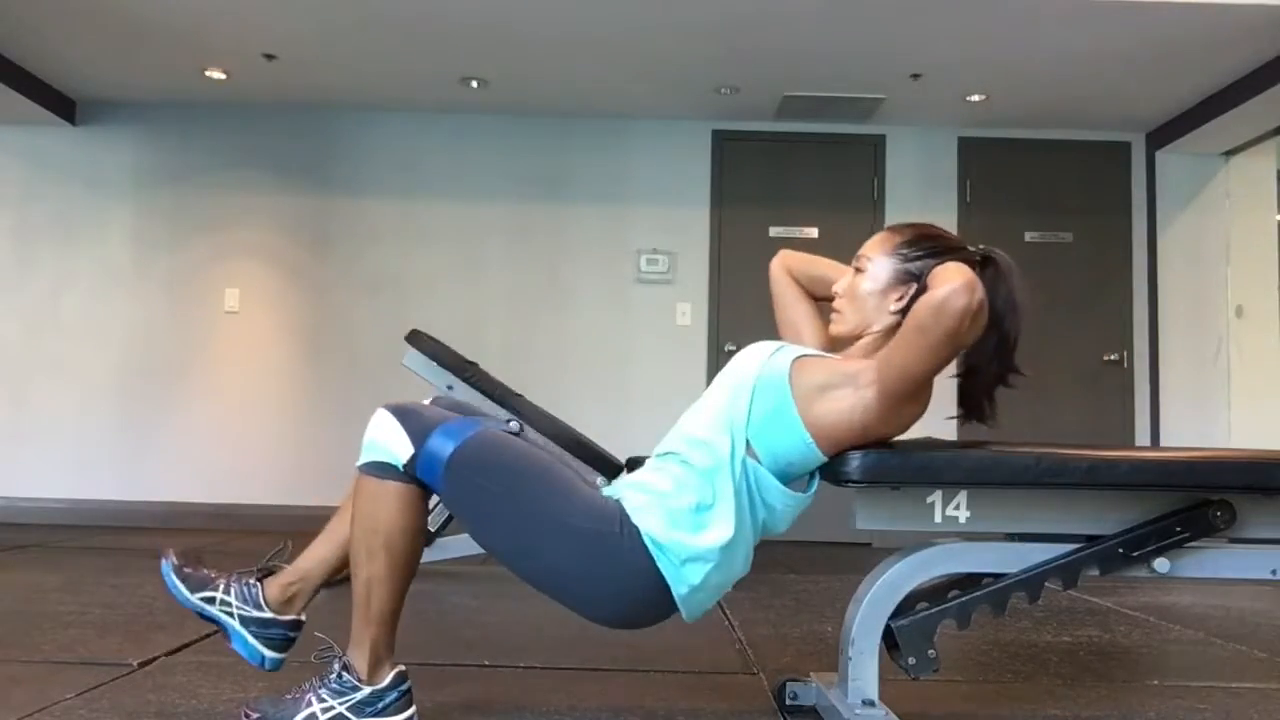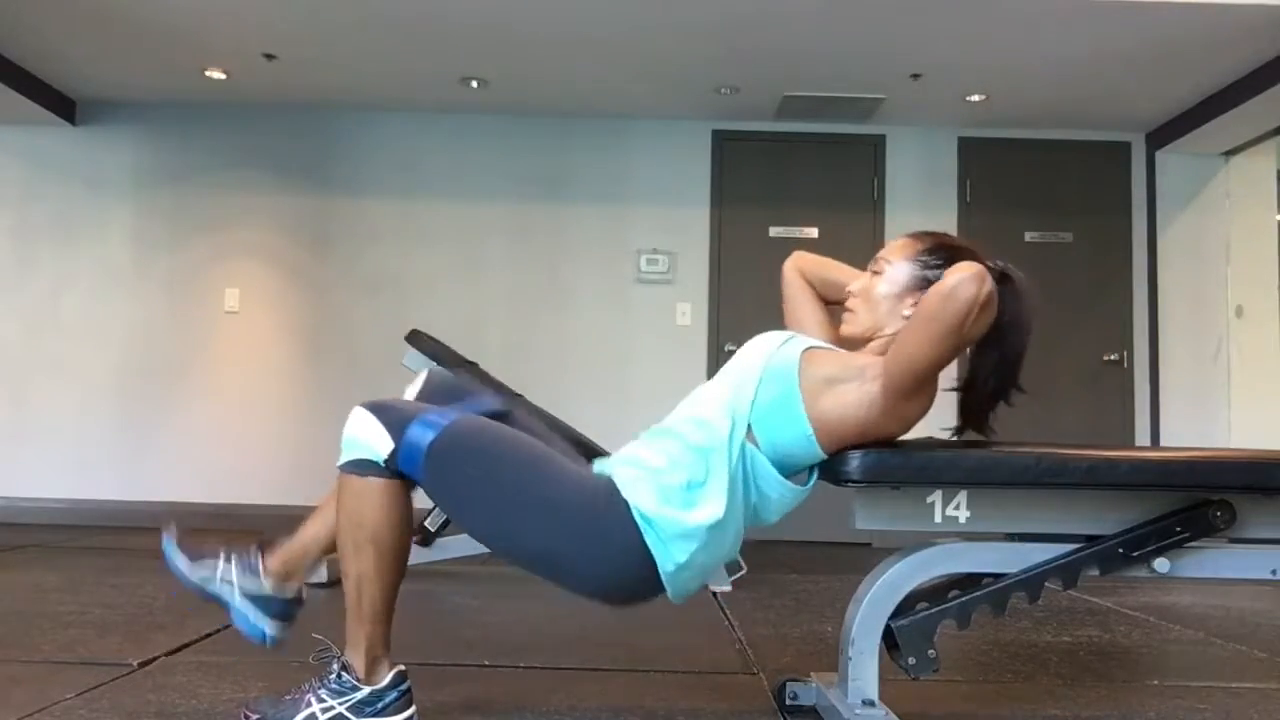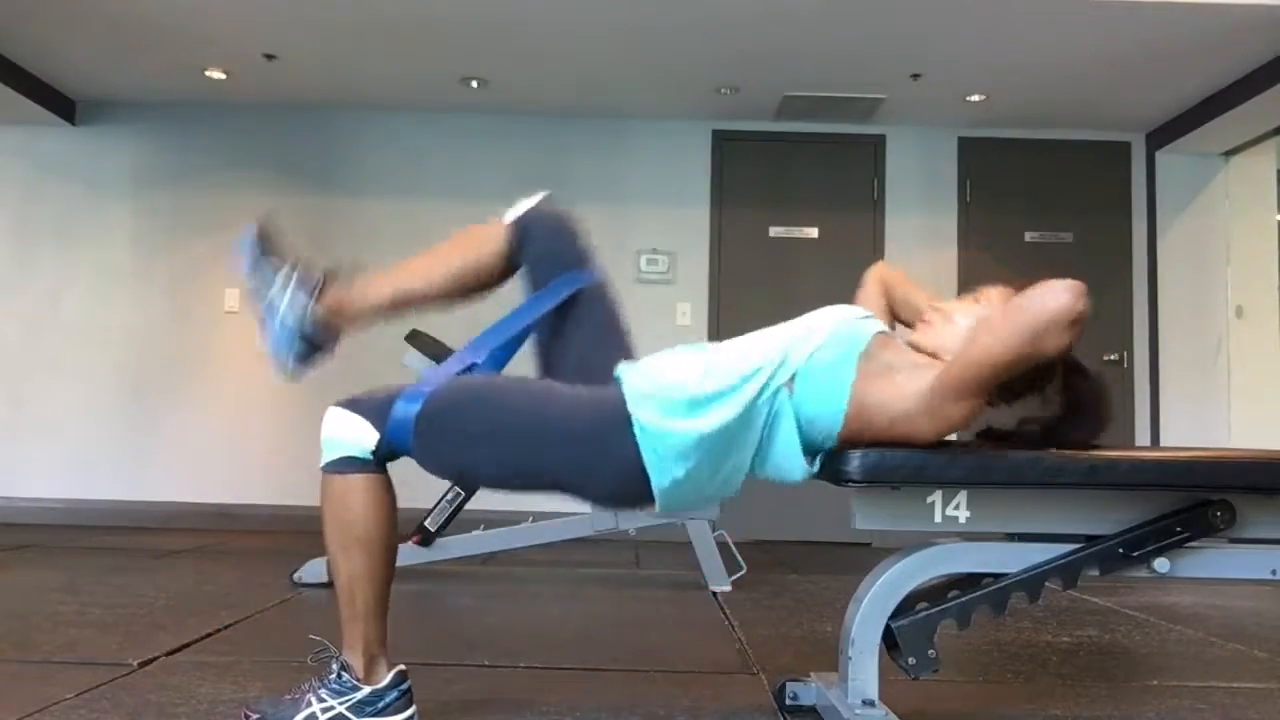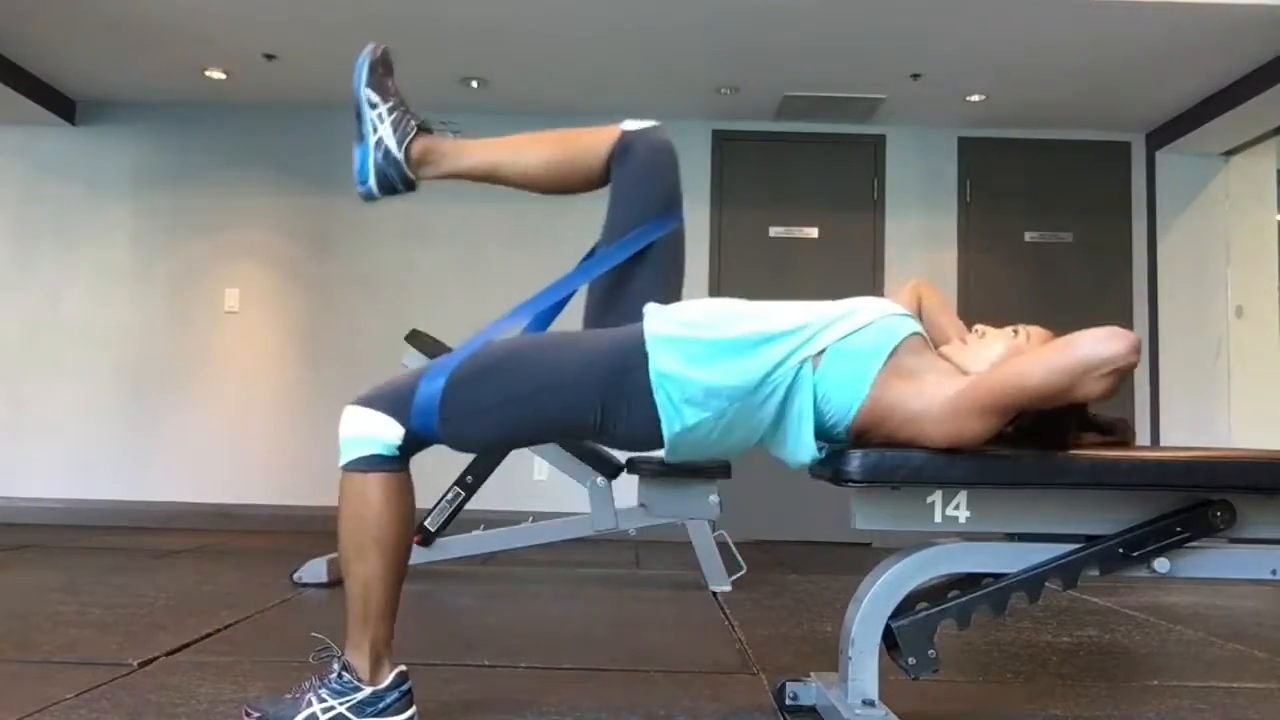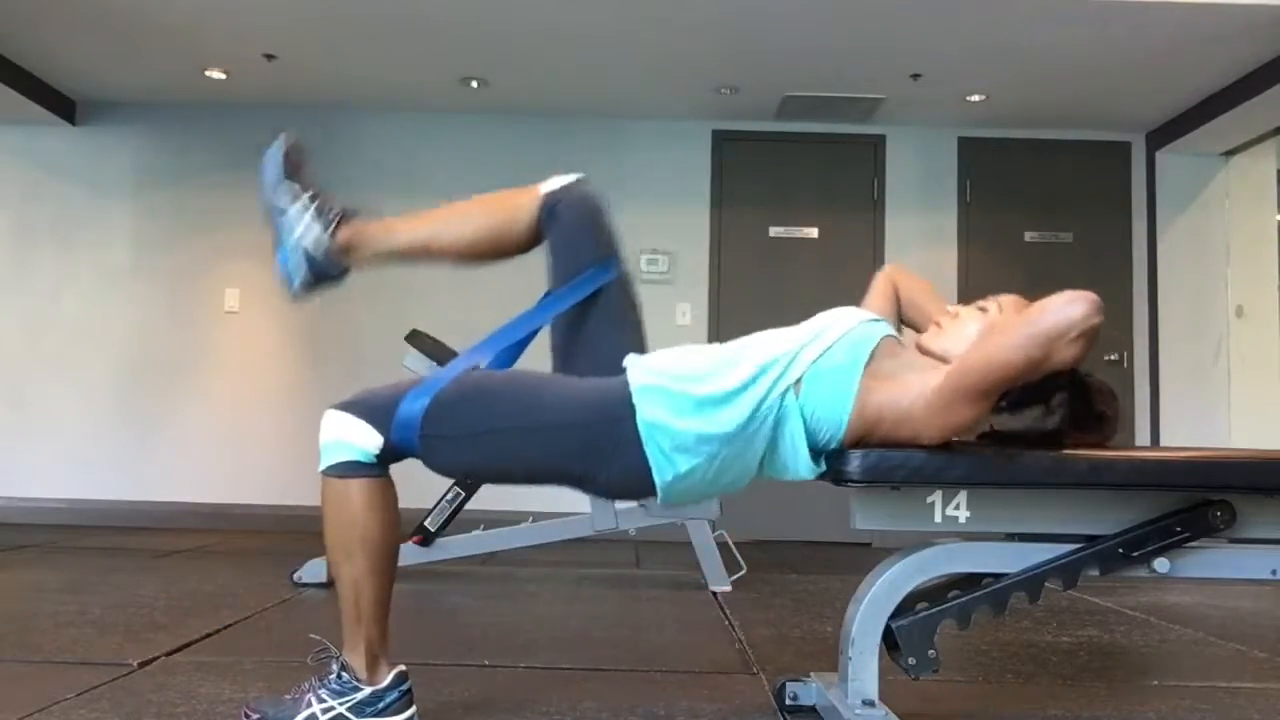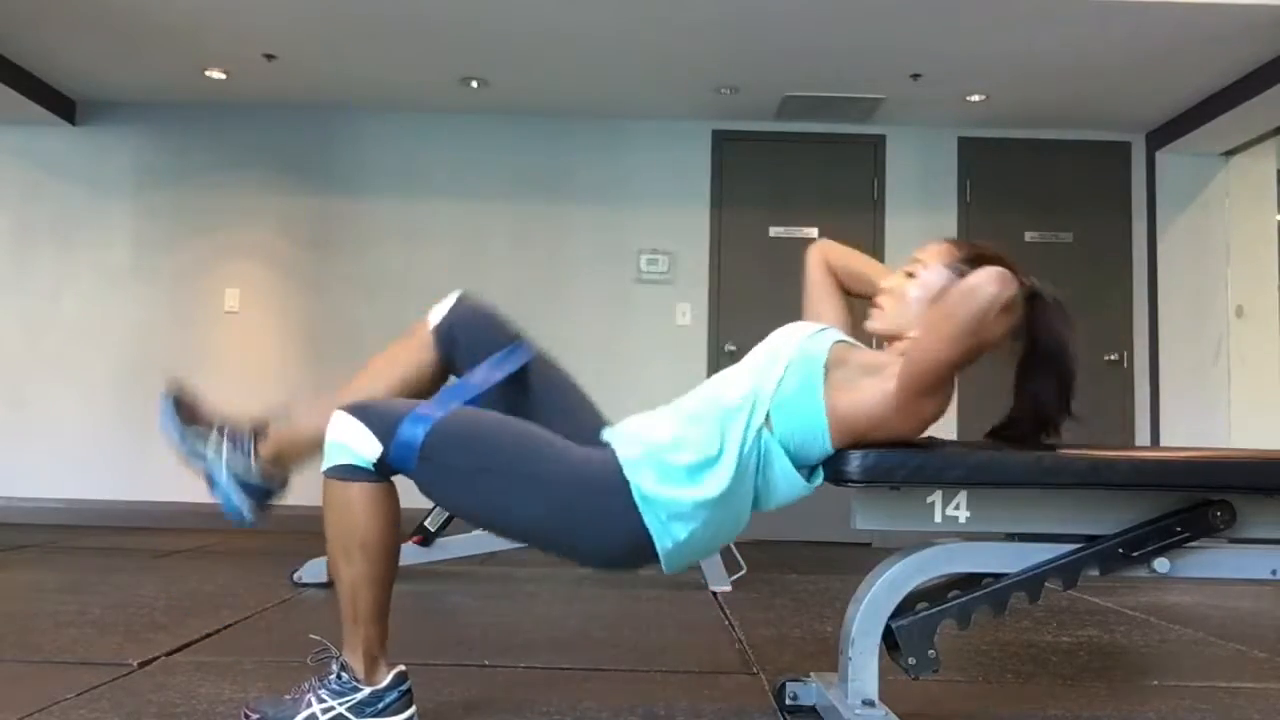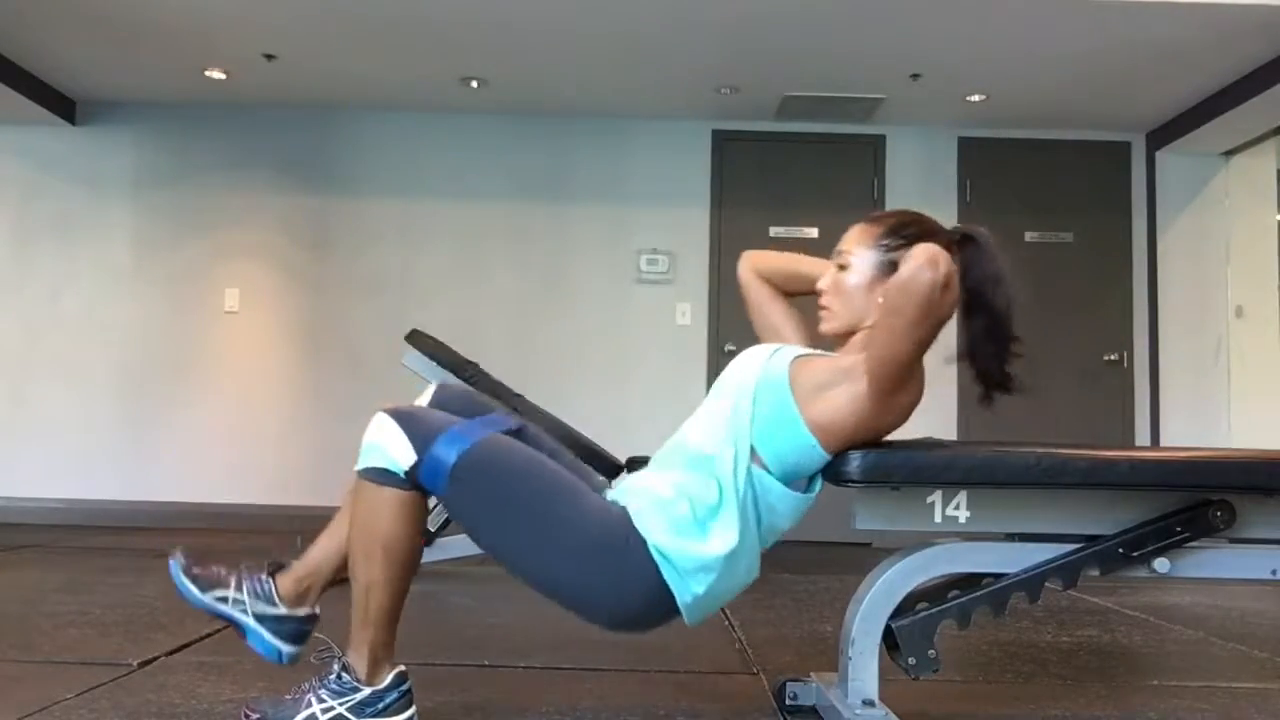
dt=0.3s
person 1, frame 1
left shoulder: (877, 392)
right shoulder: (830, 365)
left elbow: (962, 296)
right elbow: (786, 264)
left wrist: (933, 273)
right wrist: (869, 277)
left hip: (637, 561)
right hip: (625, 523)
left knee: (402, 433)
right knee: (434, 428)
right ankle: (273, 605)
person 1, frame 2
left shoulder: (885, 390)
right shoulder: (838, 361)
left elbow: (972, 288)
right elbow: (799, 265)
left wrist: (931, 279)
right wrist: (877, 287)
left hip: (628, 533)
right hip: (622, 498)
left knee: (381, 429)
right knee: (439, 394)
right ankle: (274, 578)
person 1, frame 3
left shoulder: (933, 394)
right shoulder: (906, 360)
left elbow: (1061, 302)
right elbow: (881, 278)
left wrist: (986, 321)
right wrist: (932, 320)
left hip: (629, 437)
right hip: (634, 401)
left knee: (357, 427)
right knee: (539, 225)
right ankle: (324, 312)
person 1, frame 4
left shoulder: (960, 407)
right shoulder: (935, 365)
left elbow: (1113, 345)
right elbow: (917, 289)
left wrist: (991, 355)
right wrist: (961, 334)
left hip: (643, 380)
right hip: (654, 348)
left knee: (376, 424)
right knee: (643, 149)
right ankle: (415, 154)
person 1, frame 5
left shoulder: (943, 403)
right shoulder: (896, 348)
left elbow: (1080, 312)
right elbow: (893, 273)
left wrist: (1002, 331)
right wrist: (945, 308)
left hip: (636, 428)
right hip: (637, 391)
left knee: (354, 431)
right knee: (569, 204)
right ankle: (338, 245)
person 1, frame 6
left shoulder: (904, 392)
right shoulder: (845, 355)
left elbow: (996, 287)
right elbow: (822, 251)
left wrist: (941, 287)
right wrist: (893, 291)
left hip: (625, 500)
right hip: (617, 458)
left knee: (362, 429)
right knee: (461, 324)
right ankle: (261, 458)
person 1, frame 7
left shoulder: (875, 384)
right shoulder: (819, 365)
left elbow: (933, 269)
right elbow: (752, 265)
left wrist: (899, 272)
right wrist: (843, 271)
left hip: (644, 564)
right hip: (639, 529)
left knee: (401, 438)
right knee: (443, 409)
right ankle: (285, 599)
